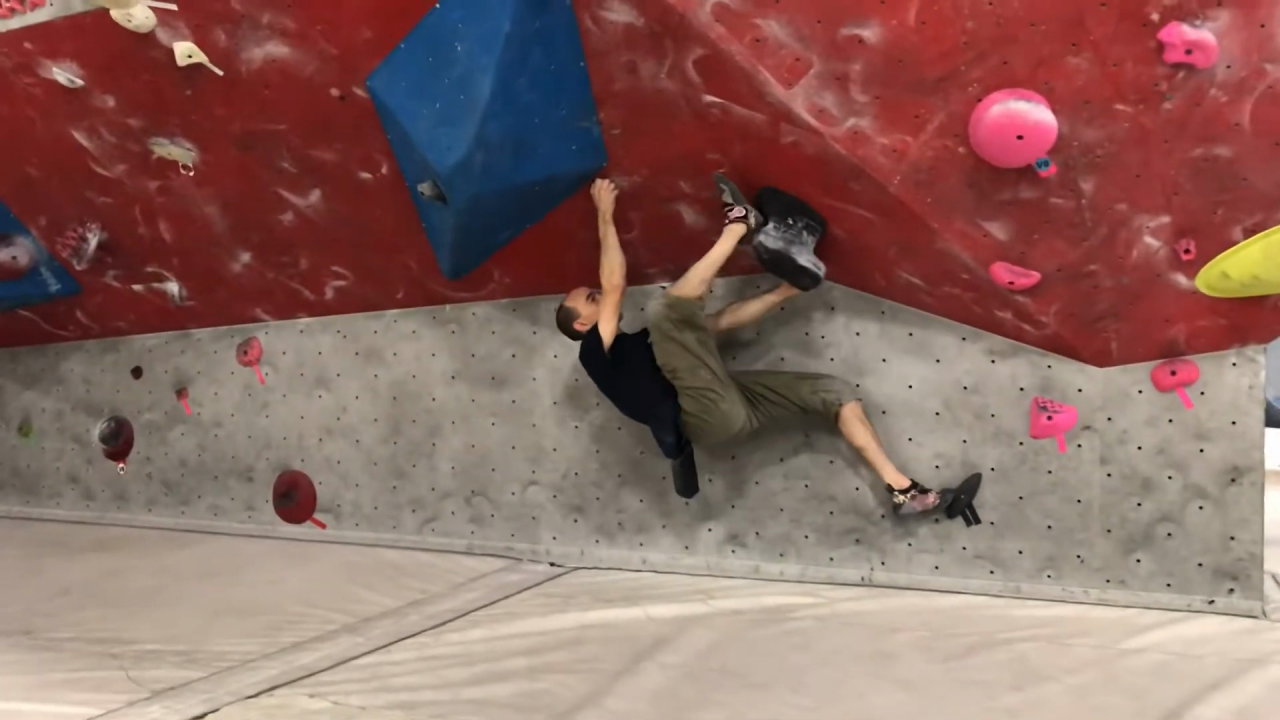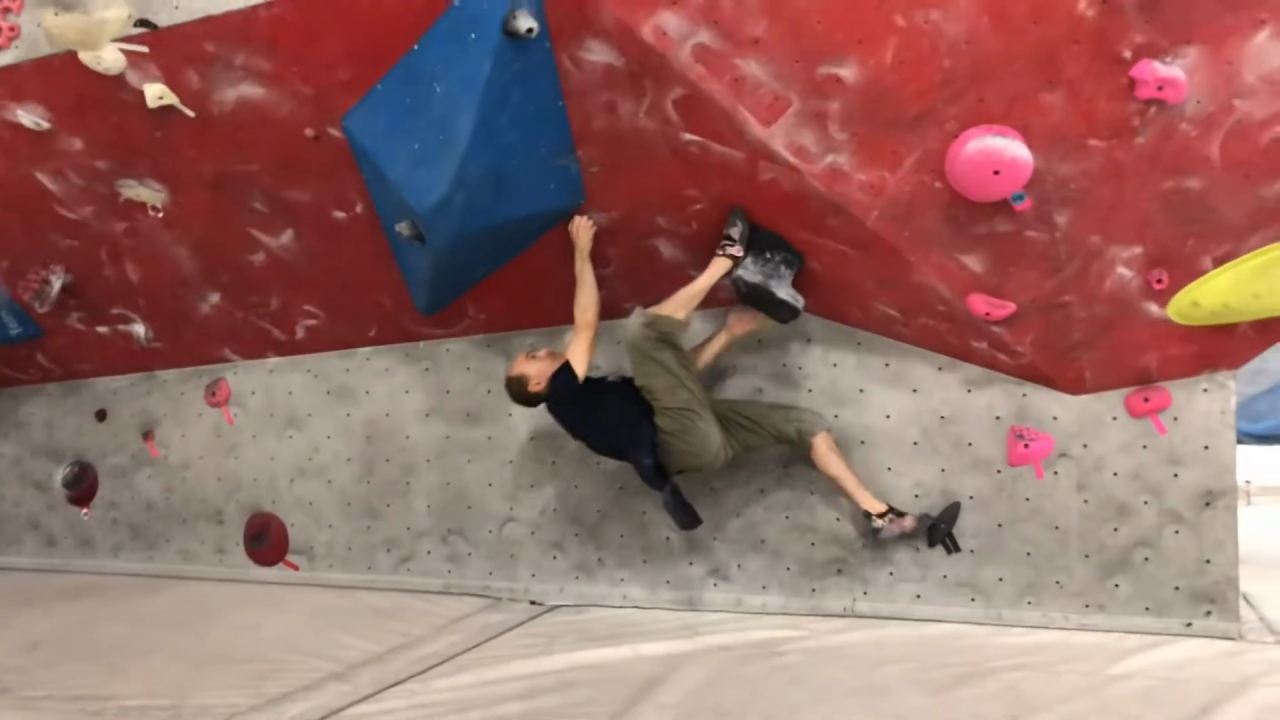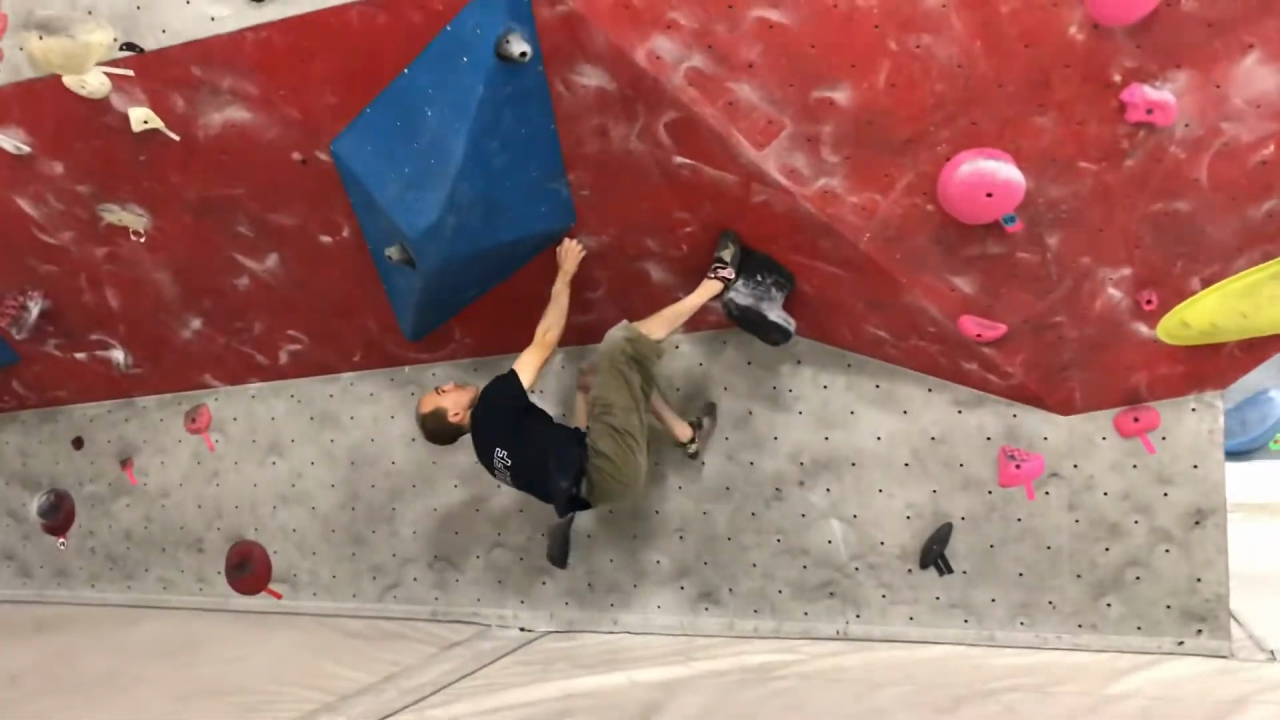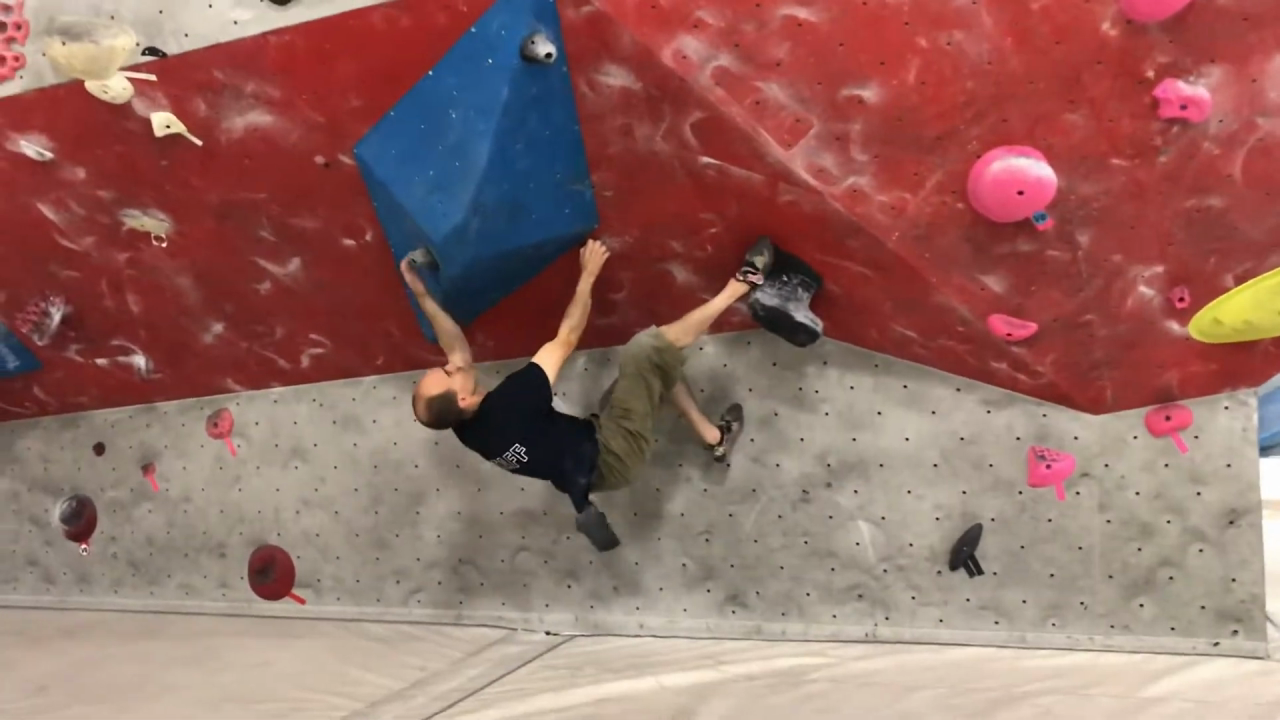
dt=0.5s
person 1, frame 1
left shoulder: (644, 343)
right shoulder: (596, 353)
left elbow: (720, 320)
right elbow: (614, 284)
left wrist: (784, 292)
right wrist: (605, 215)
left hip: (732, 405)
right hip: (710, 414)
left knee: (834, 392)
right knee: (672, 309)
left ankle: (902, 490)
right ankle: (735, 228)
person 1, frame 2
left shoulder: (593, 393)
right shoulder: (564, 393)
left elbow: (676, 371)
right elbow: (586, 324)
left wrist: (729, 332)
right wrist: (581, 252)
left hip: (702, 436)
right hip: (686, 440)
left knee: (804, 422)
right knee: (644, 327)
left ankle: (878, 513)
right ankle: (722, 260)
person 1, frame 3
left shoulder: (491, 445)
right shoulder: (490, 414)
right elbow: (544, 341)
left wrist: (583, 393)
right wrist: (564, 275)
right hip: (607, 474)
left knee: (613, 383)
right knee: (621, 342)
left ankle: (686, 435)
right ankle: (714, 282)
person 1, frame 4
left shoulder: (469, 431)
right shoulder: (508, 406)
left elbow: (458, 348)
right elbow: (565, 340)
left wrist: (422, 295)
right wrist: (587, 275)
left hip: (590, 450)
right hip: (611, 458)
left knee: (657, 368)
right knee: (647, 350)
left ankle: (712, 436)
right ankle: (739, 285)
